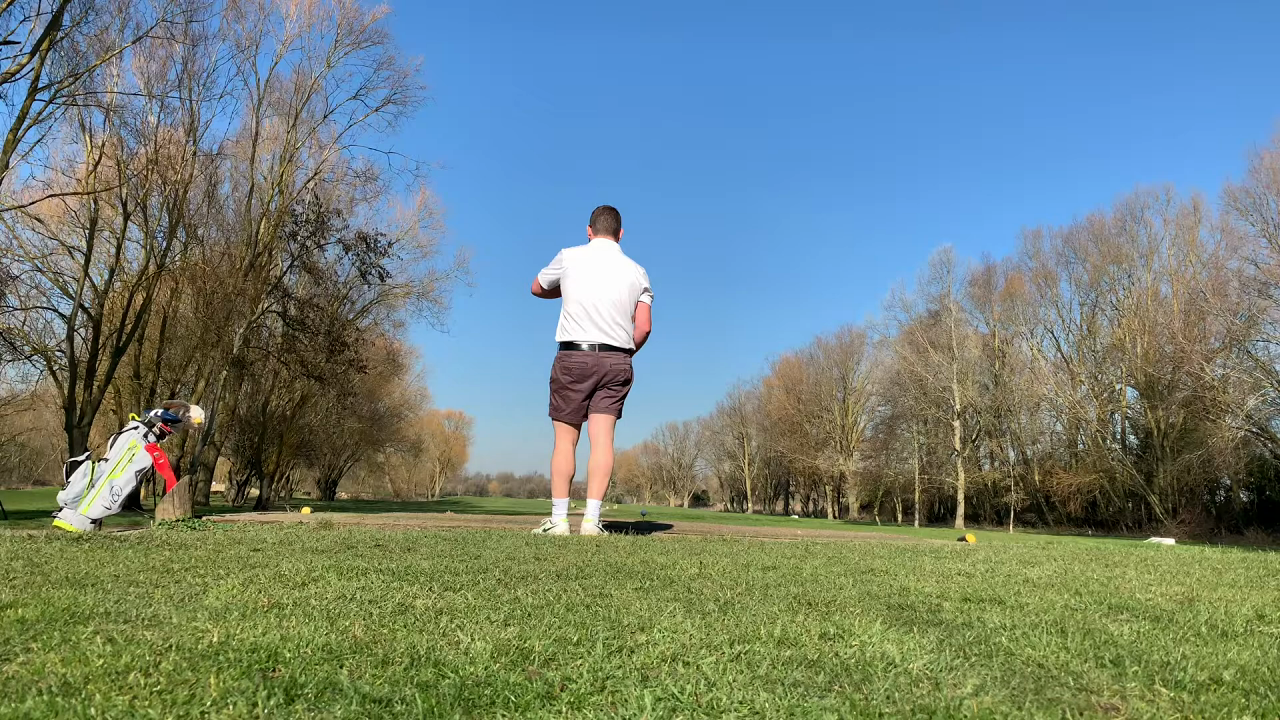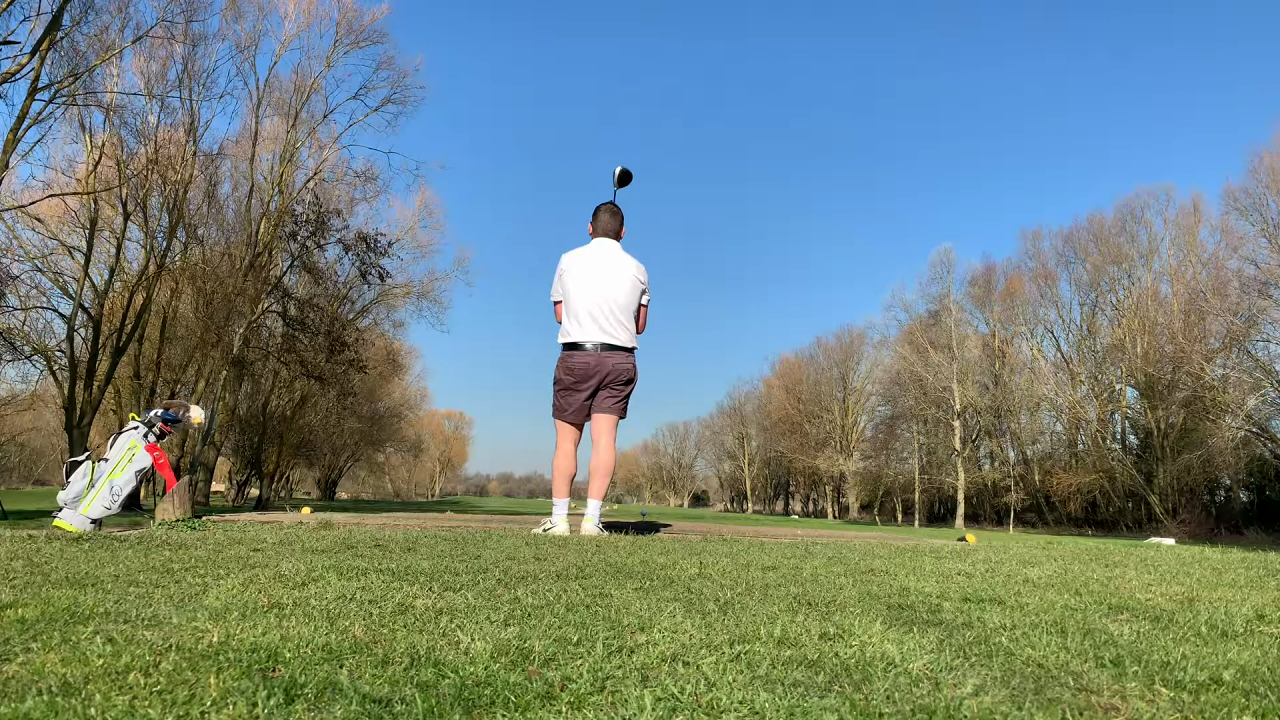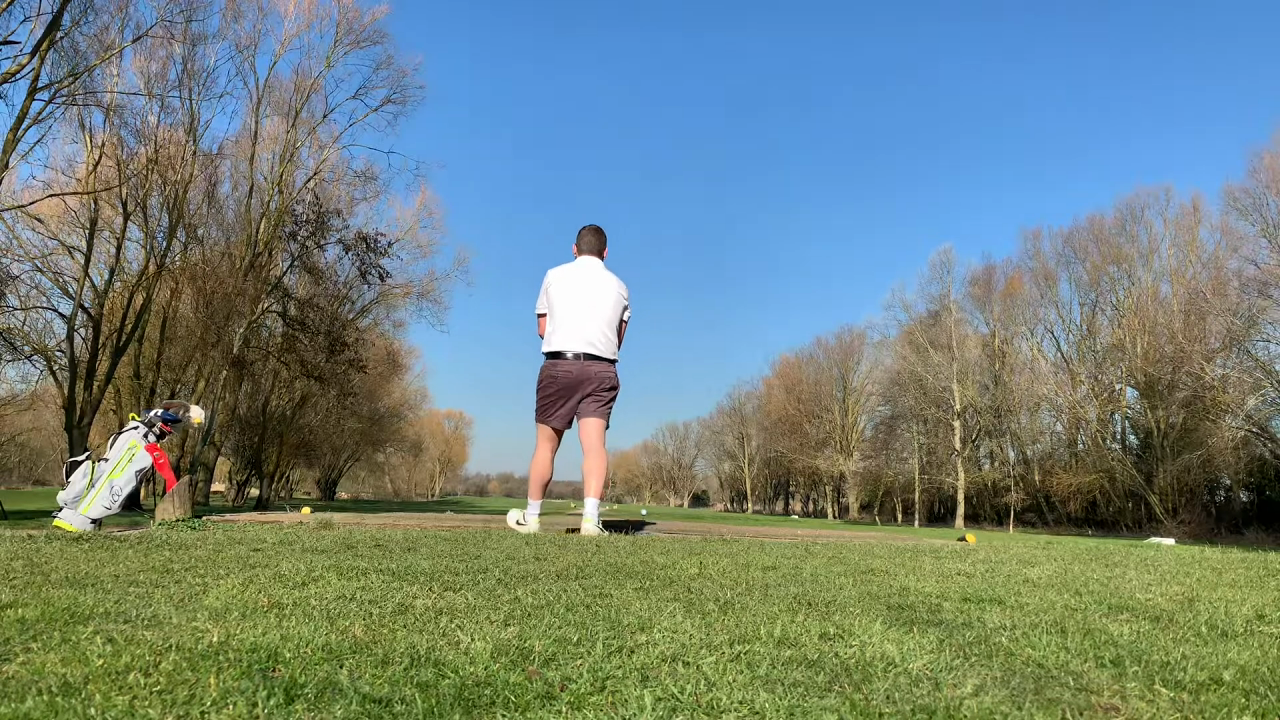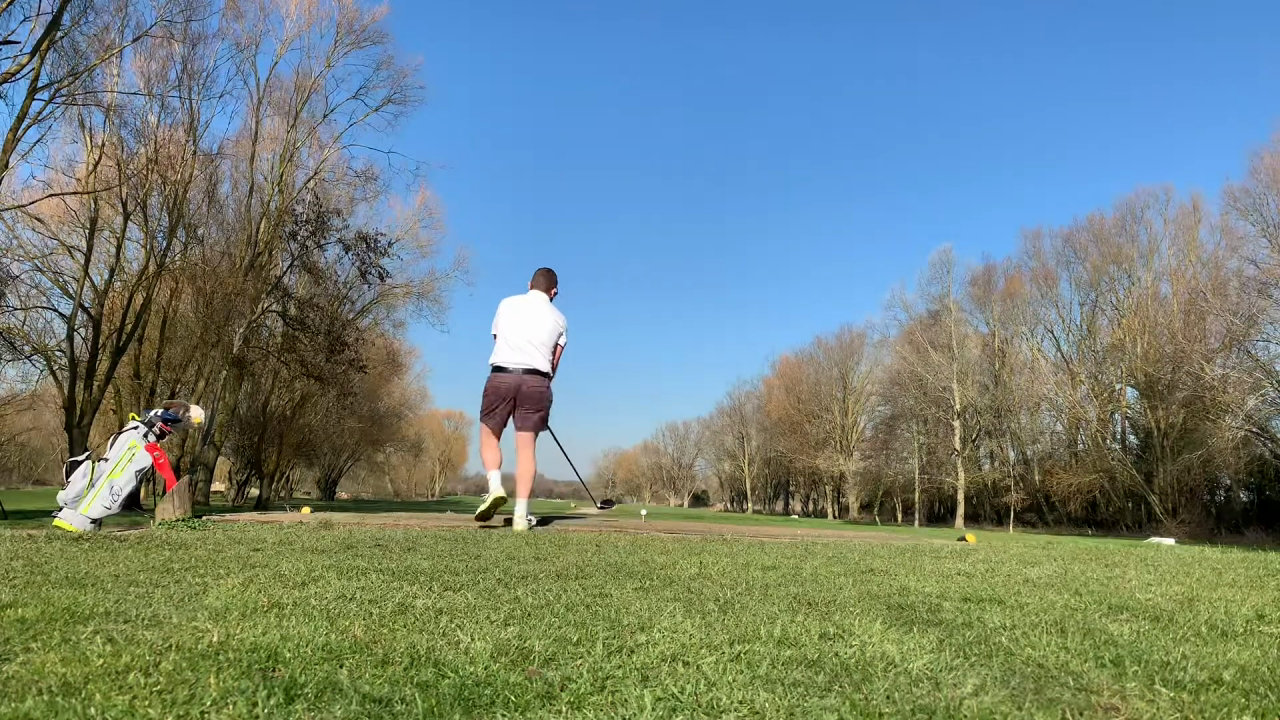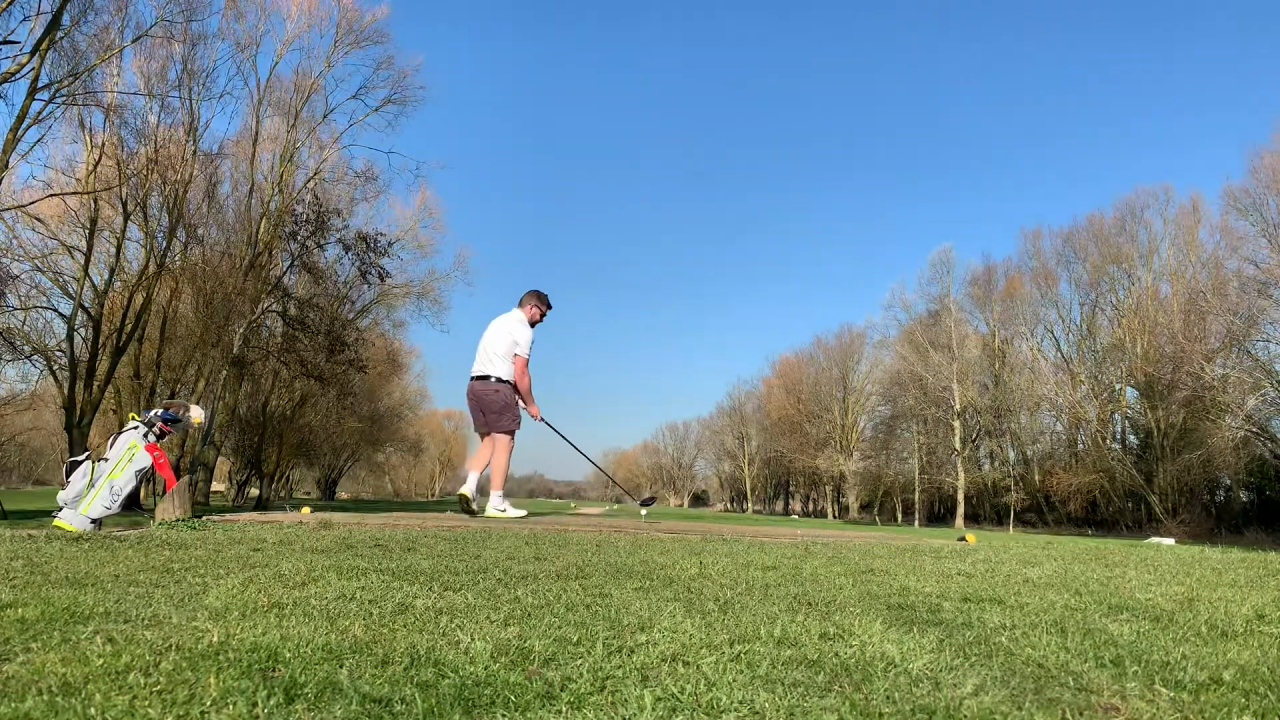
dt=1s
person 1, frame 1
left shoulder: (569, 258)
right shoulder: (636, 272)
left elbow: (538, 288)
right elbow: (643, 328)
left hip: (573, 357)
right hip: (616, 360)
left knee: (565, 440)
right knee: (602, 438)
left ankle: (559, 518)
right ankle: (591, 519)
person 1, frame 2
left shoulder: (569, 260)
right shoulder: (636, 269)
left elbow: (560, 314)
right elbow: (640, 325)
left hip: (576, 357)
right hip: (619, 360)
left knee: (567, 440)
right knee: (604, 438)
left ankle: (559, 519)
right ankle: (591, 519)
person 1, frame 3
left shoulder: (554, 275)
right shoulder: (618, 287)
left elbow: (543, 329)
right elbow: (618, 338)
left hip: (559, 367)
right hip: (601, 370)
left knee: (546, 445)
right knee: (594, 445)
left ankle: (530, 516)
right ankle: (591, 518)
person 1, frame 4
left shoulder: (507, 304)
right shoulder: (558, 317)
right elbow: (554, 362)
left hip: (501, 378)
right hip: (536, 382)
left knee: (489, 439)
right knee: (526, 449)
left ankle: (495, 487)
right ankle: (521, 513)
person 1, frame 5
left shoulder: (502, 320)
right shoulder: (523, 330)
right elbow: (521, 373)
left wrist: (519, 396)
right wrist: (531, 404)
left hip: (477, 385)
right hip: (497, 388)
left knee: (489, 442)
right knee: (504, 444)
left ankle: (469, 486)
right ankle: (496, 503)
